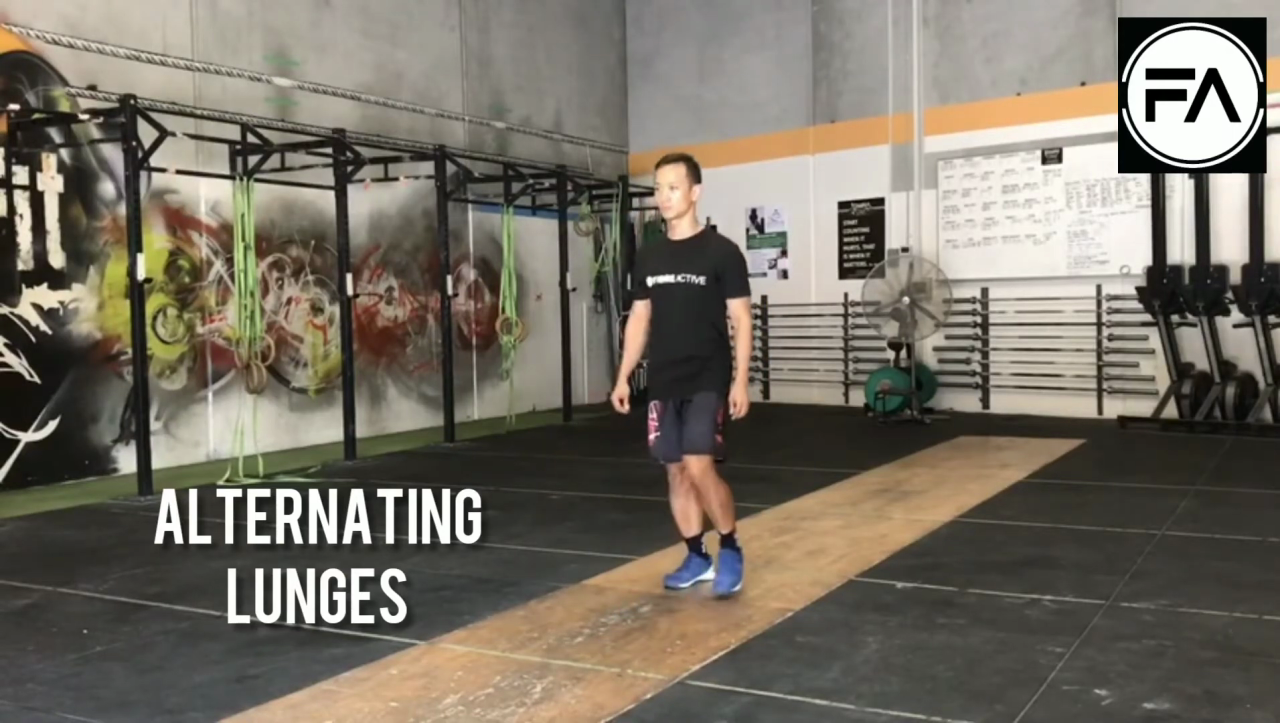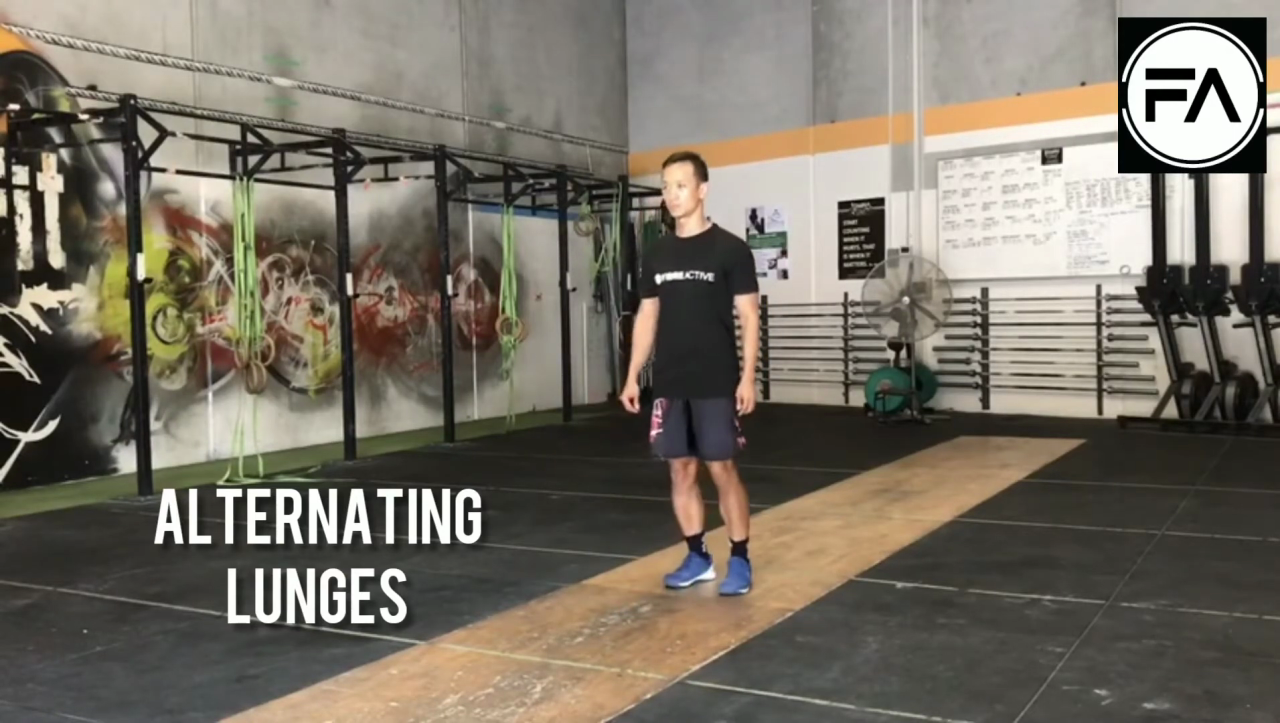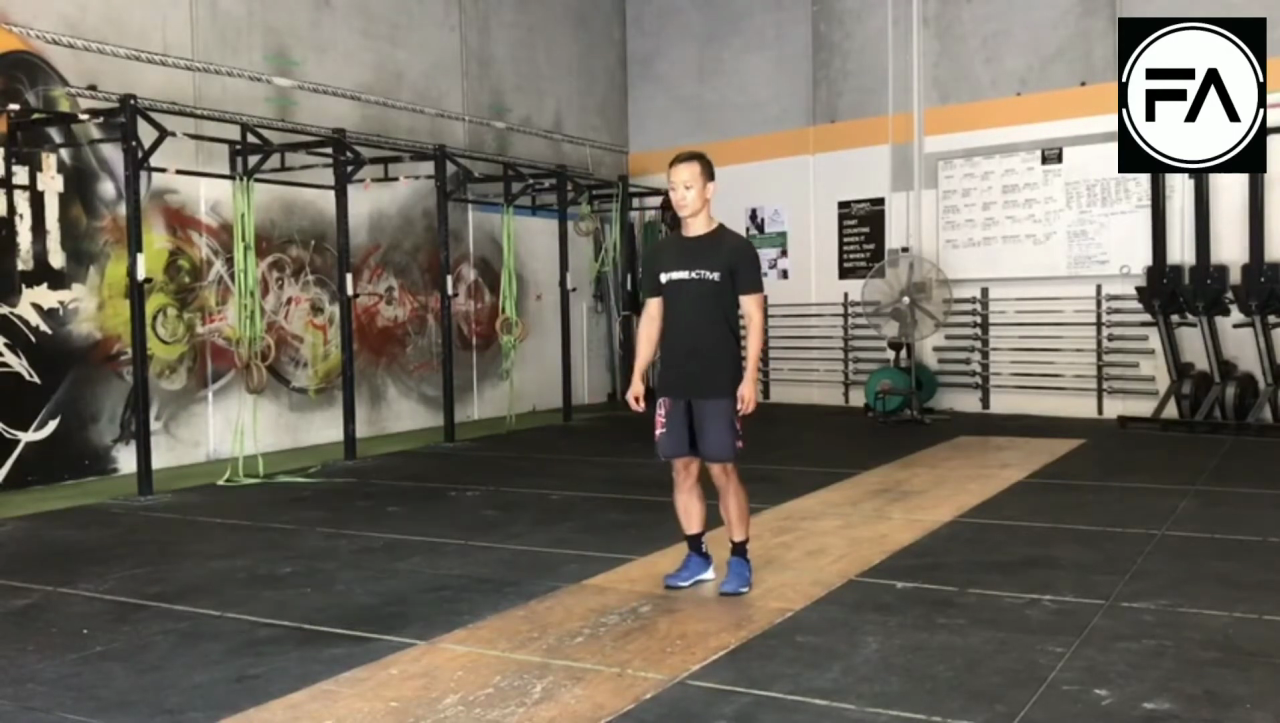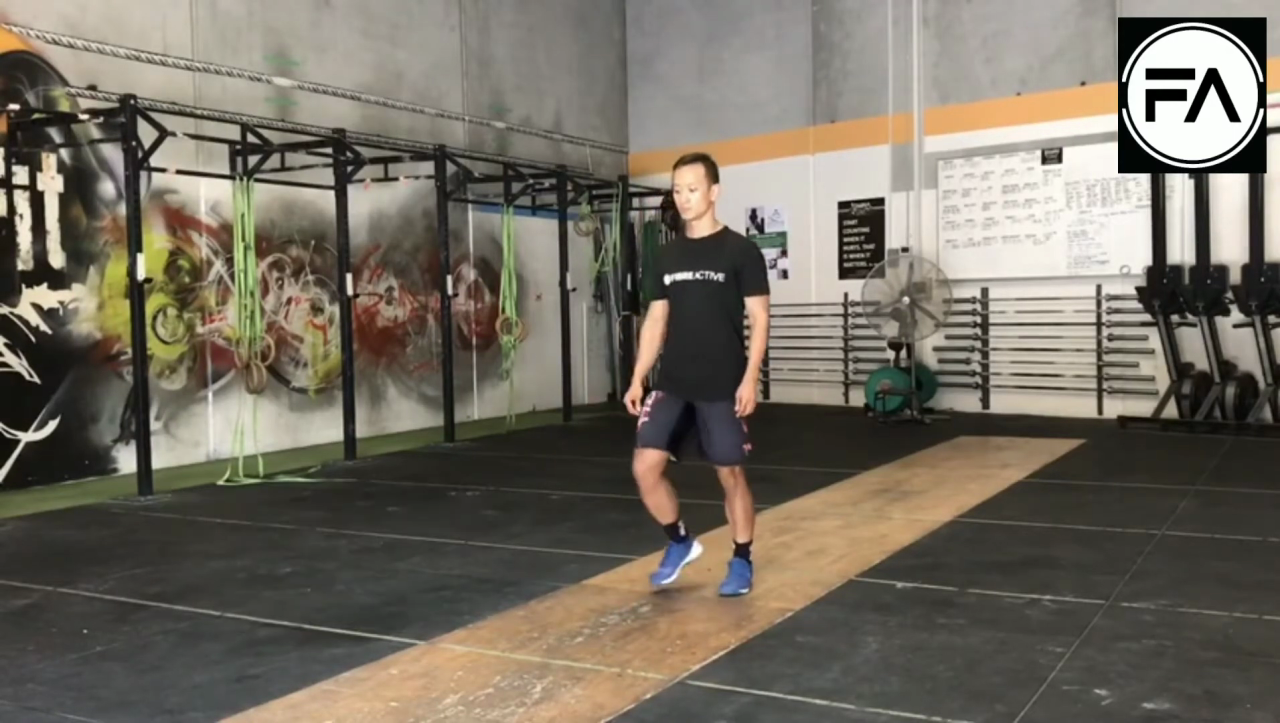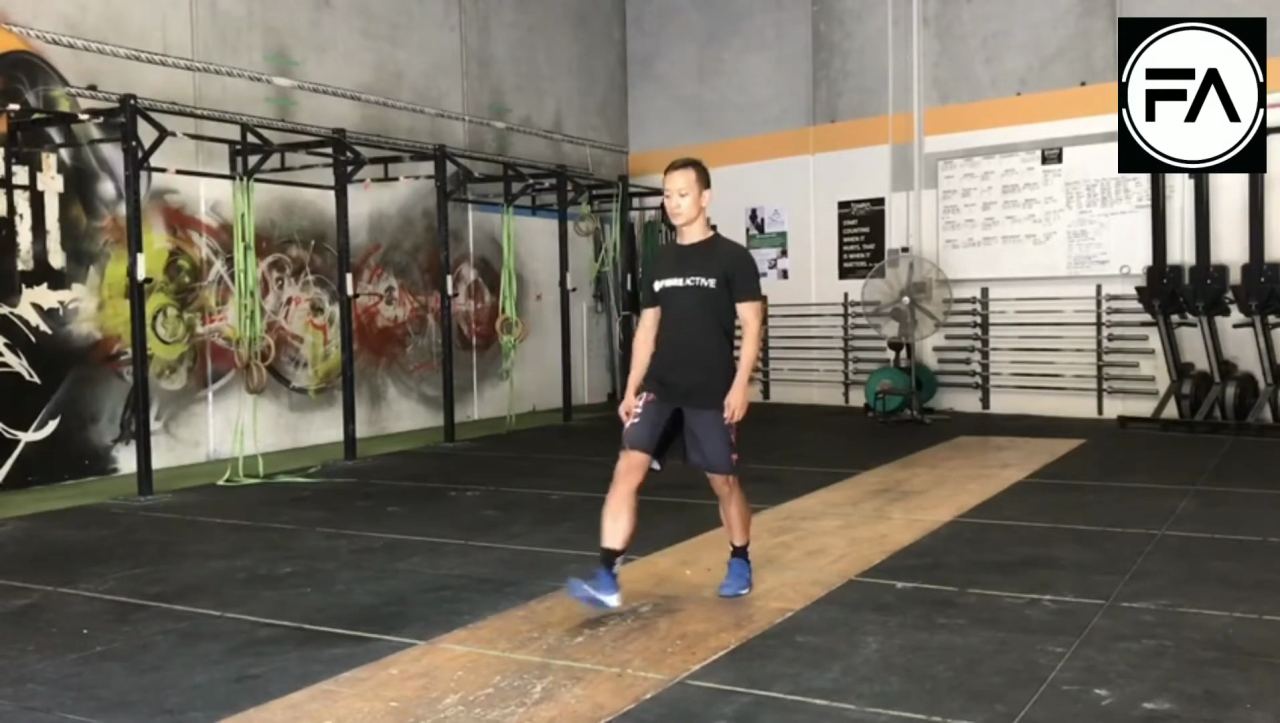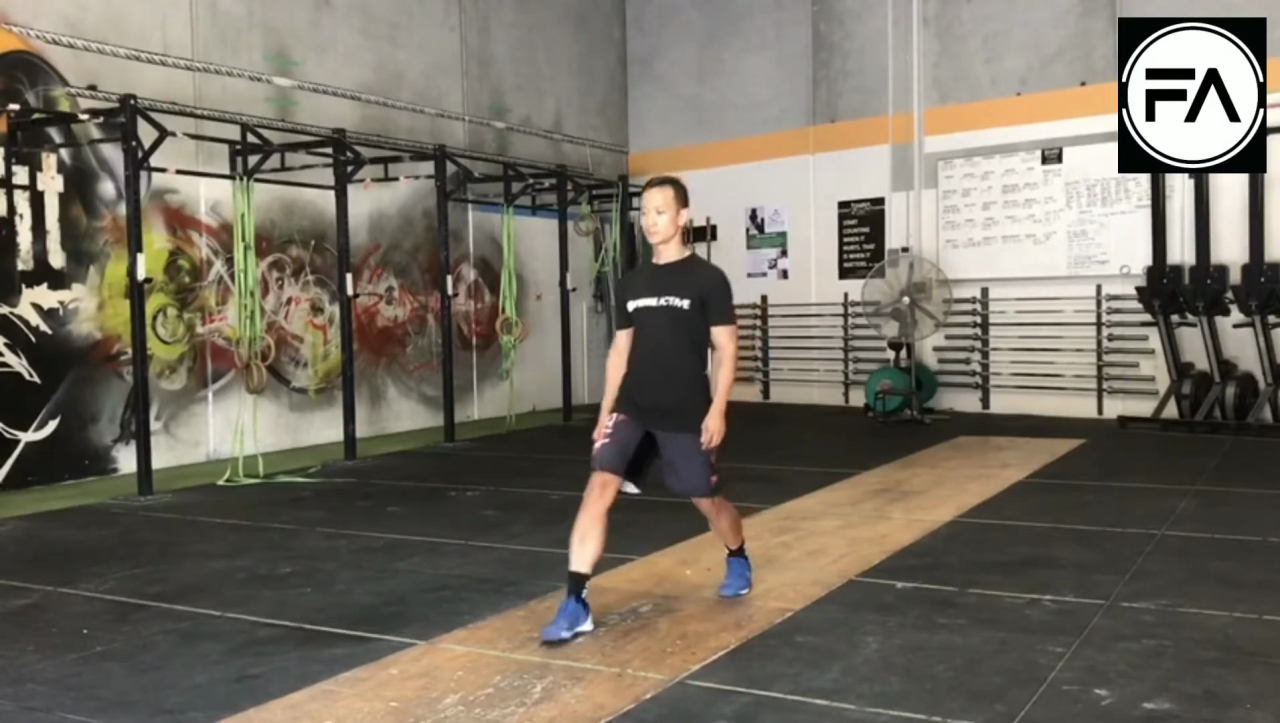
dt=0.2s
person 1, frame 1
left shoulder: (721, 251)
right shoulder: (648, 255)
left elbow: (742, 320)
right elbow: (639, 319)
left wrist: (740, 380)
right wrist: (623, 376)
left hip: (707, 379)
right hip: (663, 382)
left knee: (698, 467)
right knee: (676, 473)
left ankle: (730, 548)
right ankle: (697, 557)
person 1, frame 2
left shoulder: (729, 248)
right shoulder: (656, 253)
left elbow: (749, 316)
right elbow: (647, 317)
left wrist: (748, 376)
right wrist: (632, 376)
left hip: (715, 381)
right hip: (669, 382)
left knee: (721, 470)
right knee: (681, 471)
left ankle: (739, 559)
right ankle: (698, 557)
person 1, frame 3
left shoulder: (735, 248)
right shoulder: (661, 252)
left elbow: (754, 316)
right elbow: (651, 317)
left wrist: (750, 376)
right wrist: (638, 375)
left hip: (718, 382)
right hip: (672, 382)
left knee: (722, 471)
right knee: (682, 471)
left ankle: (739, 560)
right ankle: (697, 557)
person 1, frame 4
left shoulder: (740, 251)
right shoulder: (668, 254)
left elbow: (759, 319)
right elbow: (656, 320)
left wrist: (750, 379)
right wrist: (638, 378)
left hip: (722, 385)
right hip: (672, 383)
left knee: (730, 474)
right knee: (645, 467)
left ankle: (741, 561)
right ankle: (679, 542)
person 1, frame 5
left shoulder: (732, 257)
right shoulder: (660, 262)
left elbow: (751, 325)
left wrist: (740, 384)
right wrist: (631, 389)
left hip: (711, 392)
right hip: (661, 386)
left knee: (724, 482)
right knee: (627, 471)
left ankle: (740, 562)
right ankle: (606, 577)
person 1, frame 6
left shoulder: (707, 278)
right shoulder: (633, 282)
left elbow: (726, 349)
right elbow: (620, 349)
left wrist: (717, 409)
right wrist: (605, 411)
left hip: (686, 413)
right hip: (632, 408)
left knee: (709, 501)
right knee: (598, 489)
left ankle: (738, 561)
right ankle: (575, 604)
